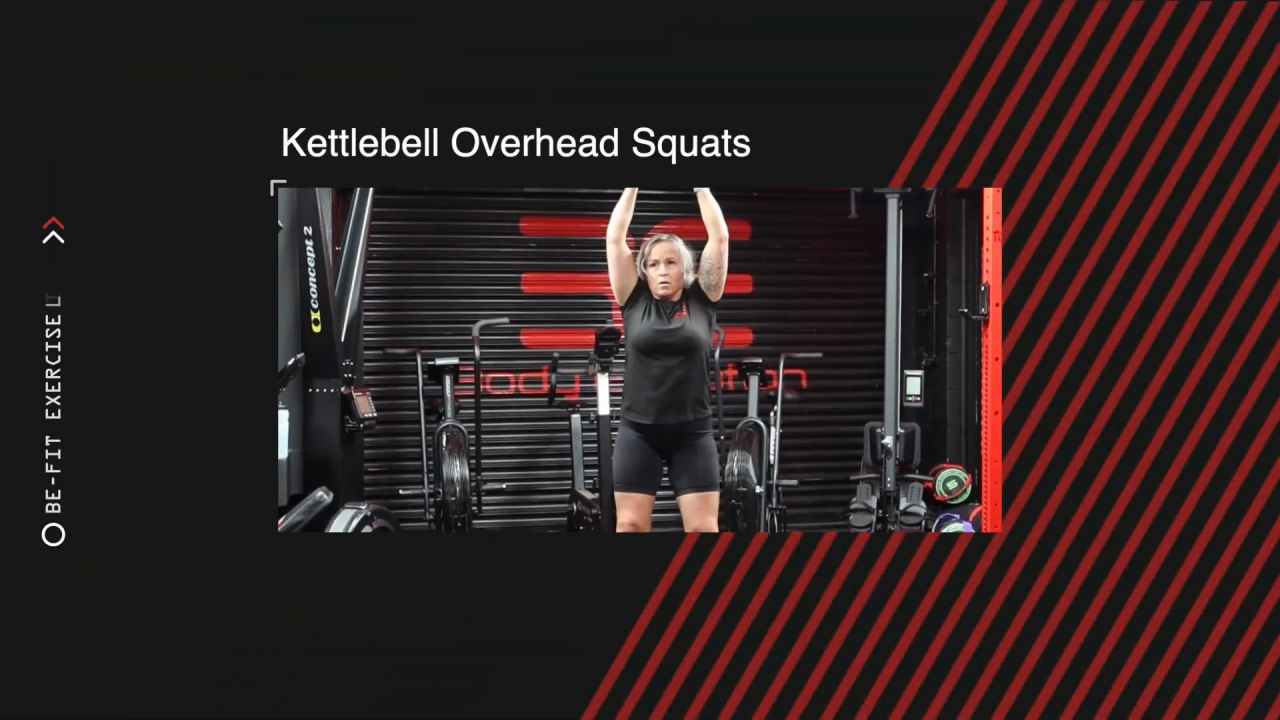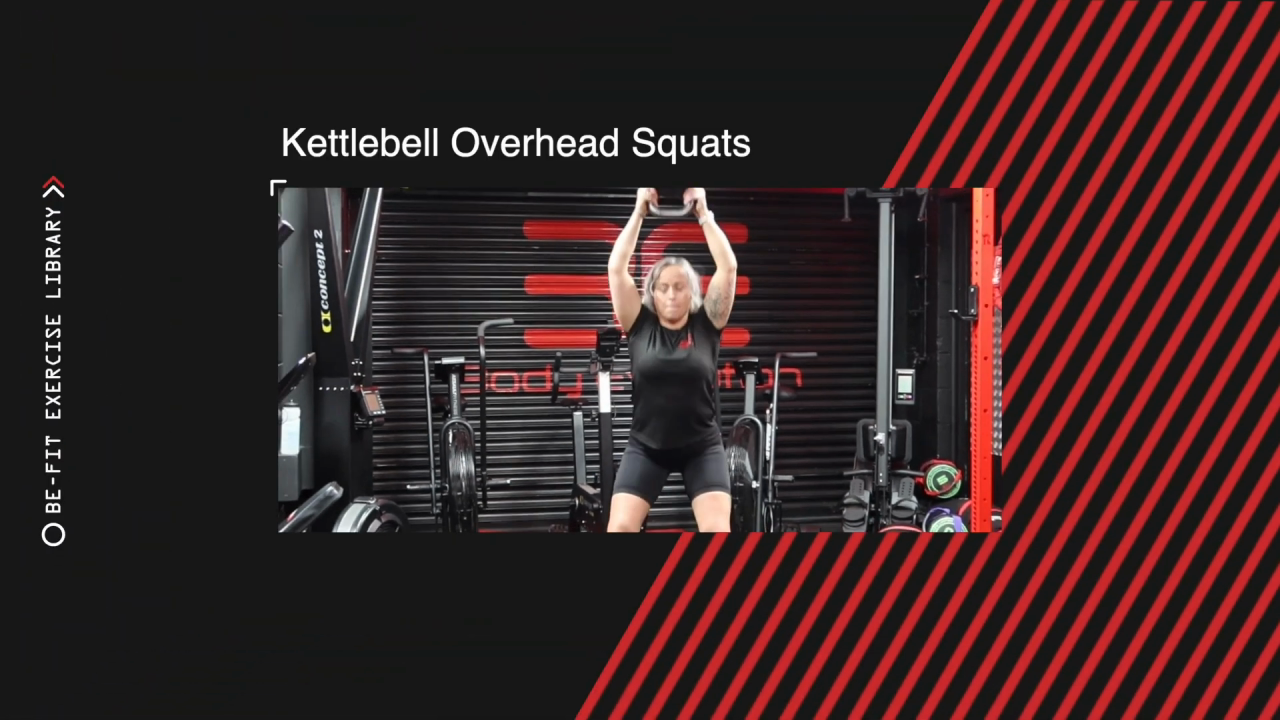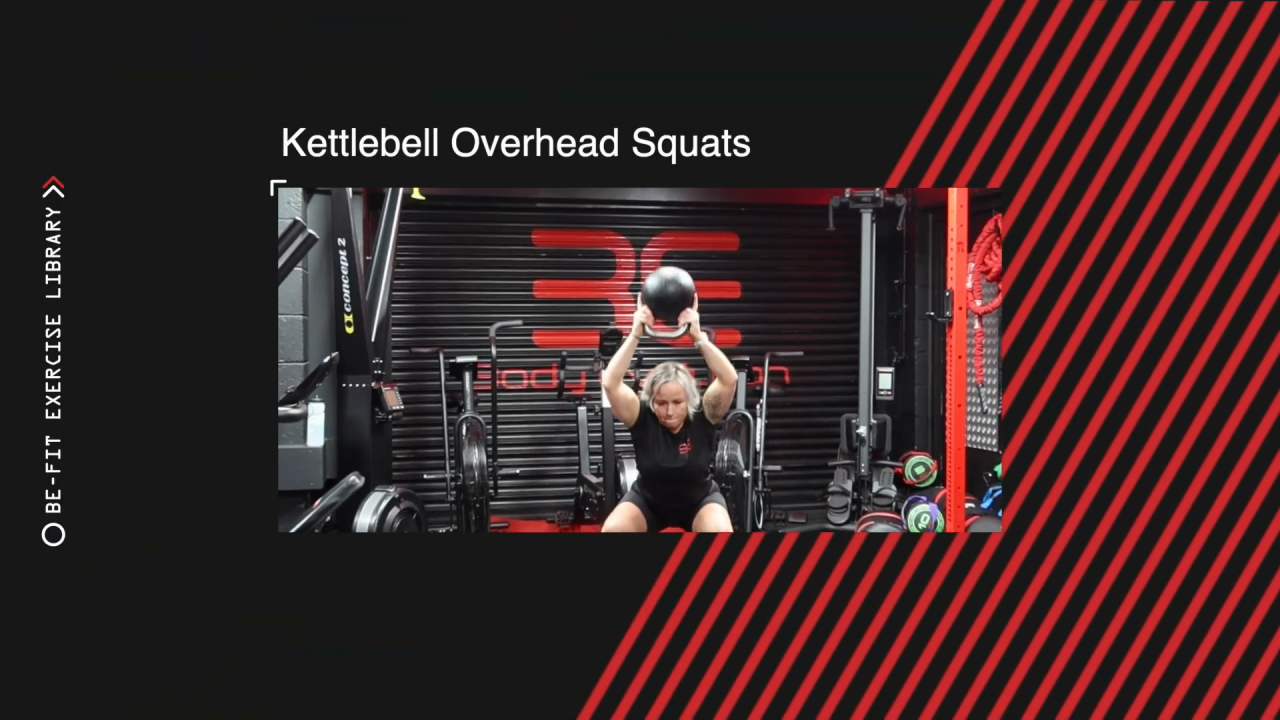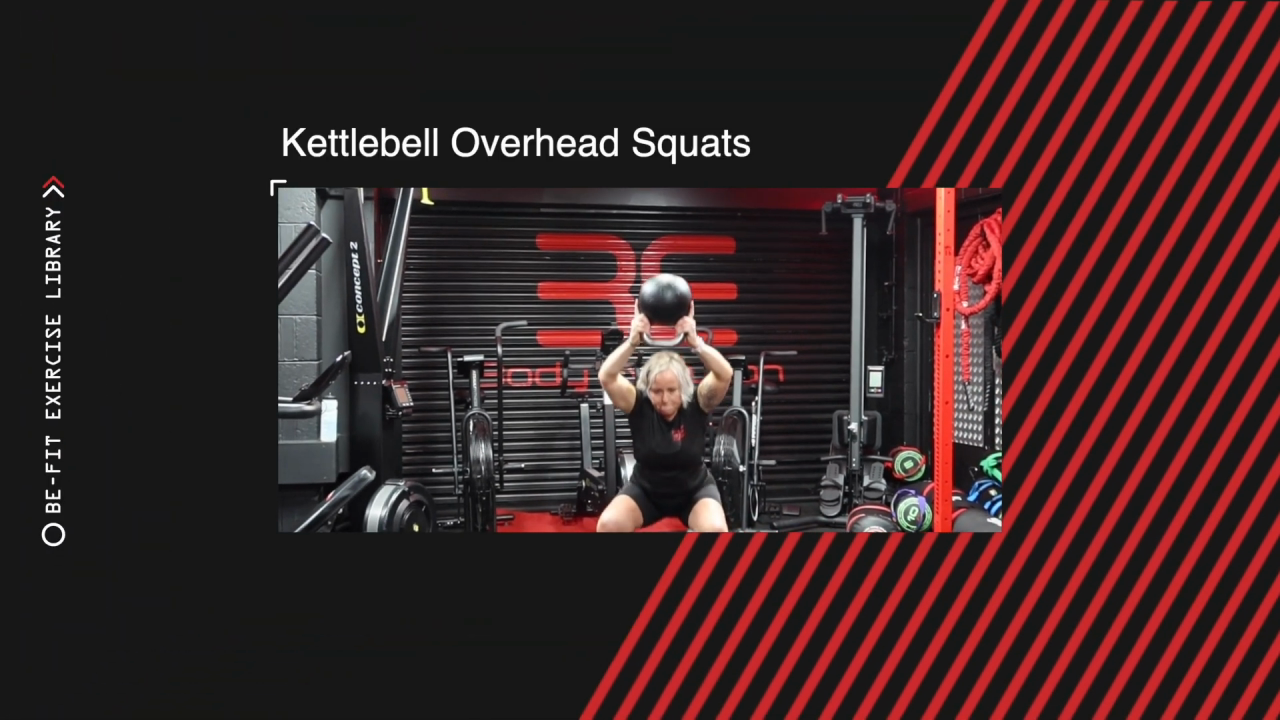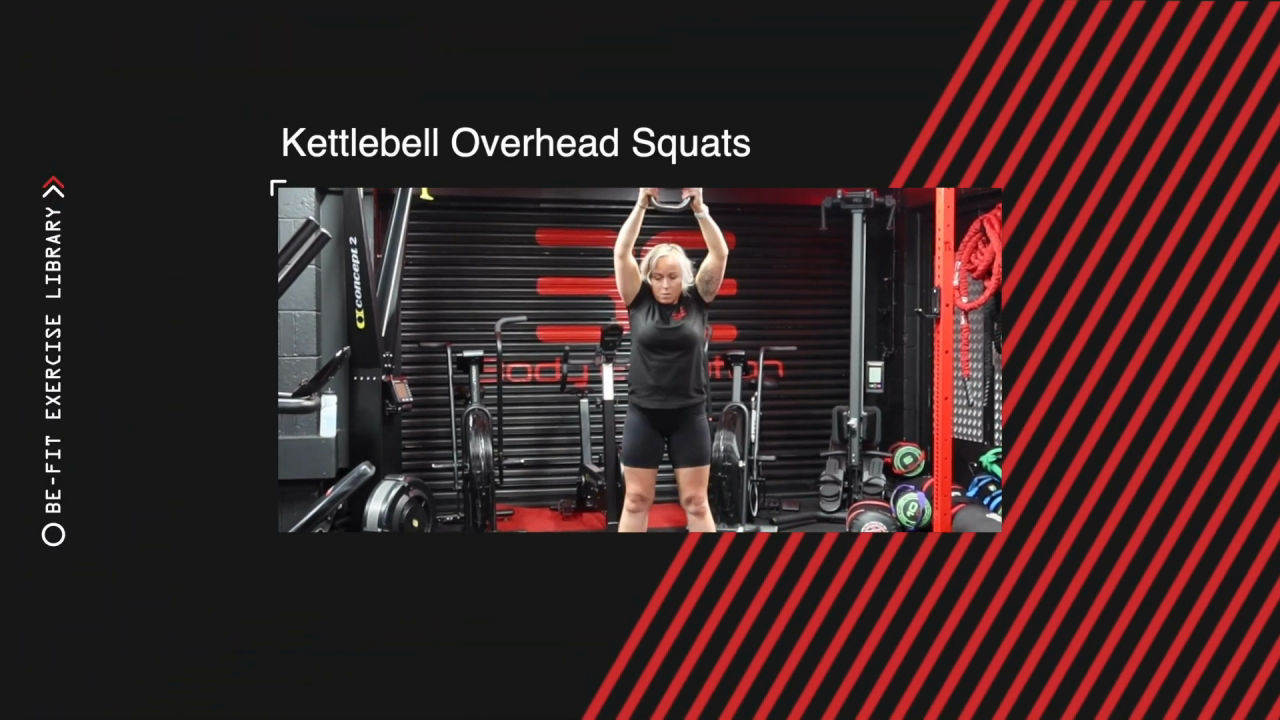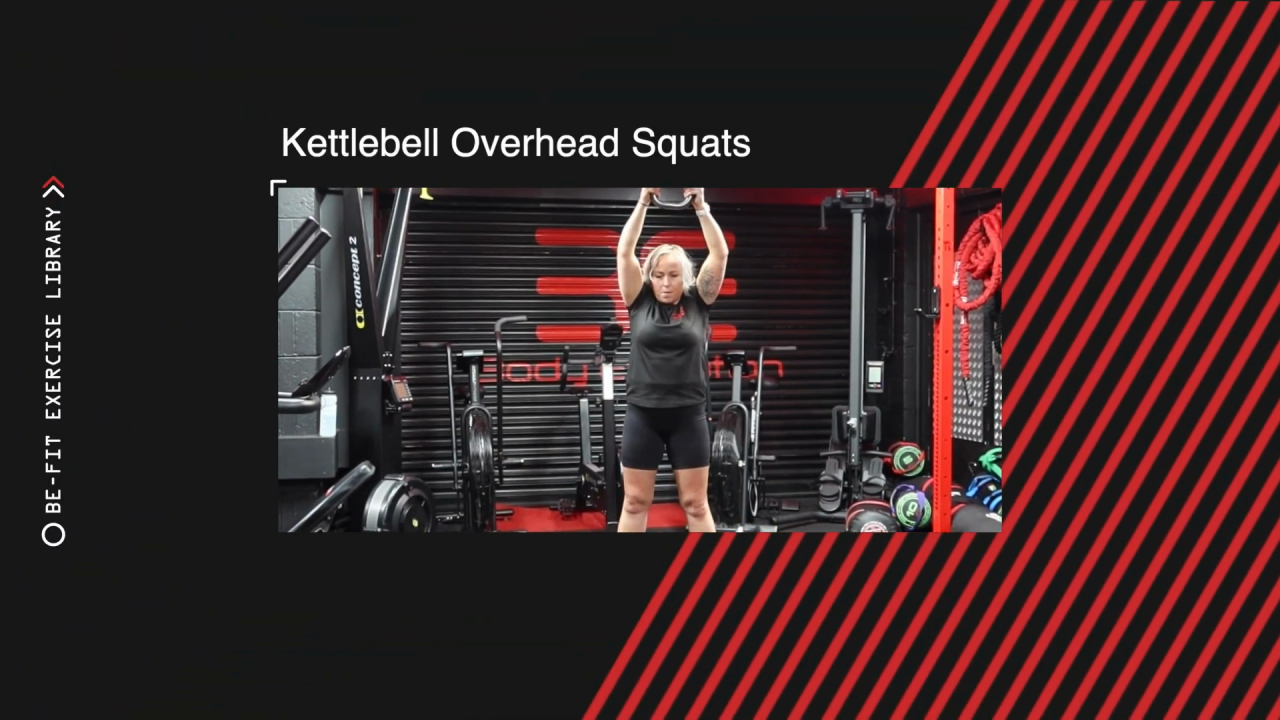
dt=0.7s
person 1, frame 1
left shoulder: (702, 301)
right shoulder: (635, 301)
left elbow: (719, 237)
right elbow: (615, 238)
left wrist: (700, 186)
right wrist: (632, 186)
left hip: (692, 432)
right hip: (639, 431)
left knee: (703, 531)
right knee: (631, 526)
person 1, frame 2
left shoulder: (707, 324)
right shoulder: (640, 325)
left elbow: (728, 266)
right elbow: (617, 267)
left wrist: (703, 213)
right wrist: (639, 210)
left hip: (701, 448)
right hip: (647, 448)
left knee: (717, 533)
right knee: (621, 528)
person 1, frame 3
left shoulder: (703, 415)
right shoulder: (641, 417)
left elbow: (729, 379)
right elbow: (610, 383)
left wrist: (698, 337)
right wrist: (635, 334)
left hip: (698, 501)
right hip: (649, 501)
left knee: (720, 533)
right knee: (613, 529)
person 1, frame 4
left shoulder: (697, 405)
right shoulder: (638, 406)
left elbow: (725, 375)
right elbow: (606, 378)
left wrist: (695, 341)
right wrist: (633, 341)
left hip: (694, 491)
right hip: (647, 491)
left knee: (716, 531)
right knee: (608, 524)
person 1, frame 5
left shoulder: (697, 300)
right shoulder: (639, 301)
left elbow: (719, 253)
right elbow: (621, 253)
left wrist: (699, 208)
right wrist: (641, 204)
left hip: (689, 414)
right hip: (644, 413)
left knee: (696, 503)
right knee: (636, 501)
person 1, frame 6
left shoulder: (698, 302)
right shoulder: (640, 302)
left elbow: (720, 253)
right elbow: (625, 251)
left wrist: (701, 206)
right wrist: (643, 202)
left hip: (688, 415)
right hip: (643, 414)
left knee: (696, 504)
right knee: (635, 502)
